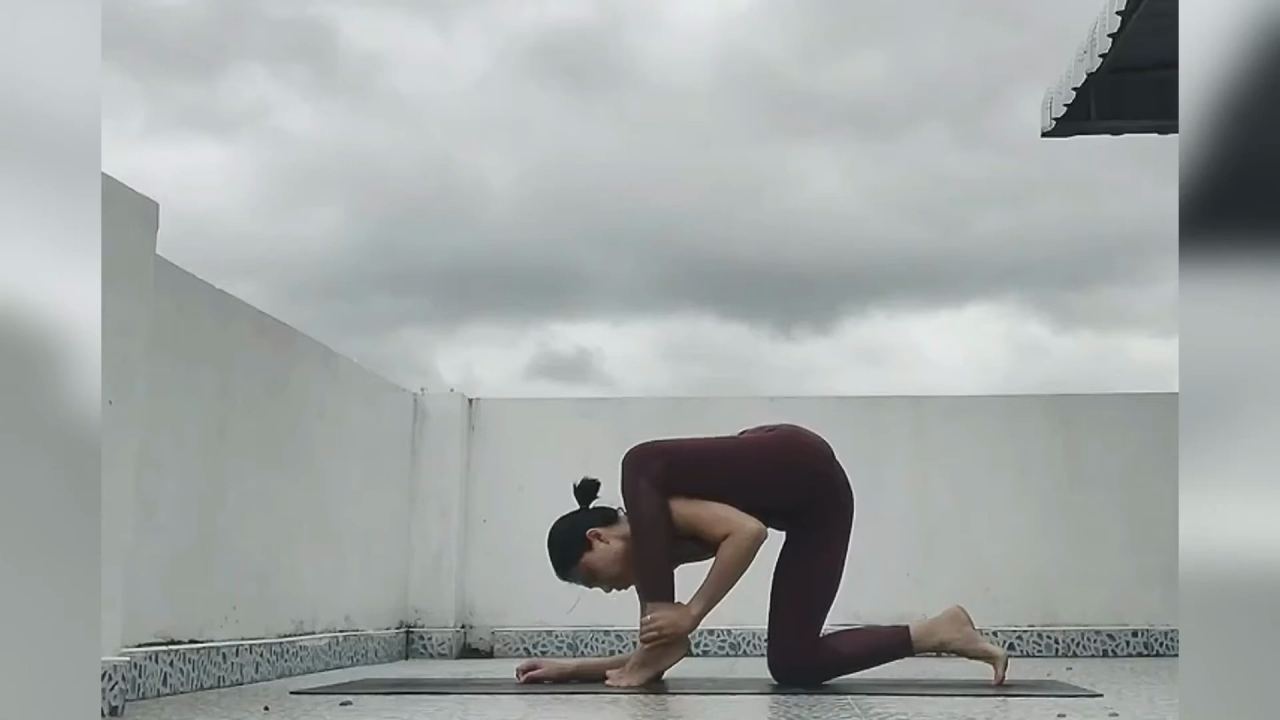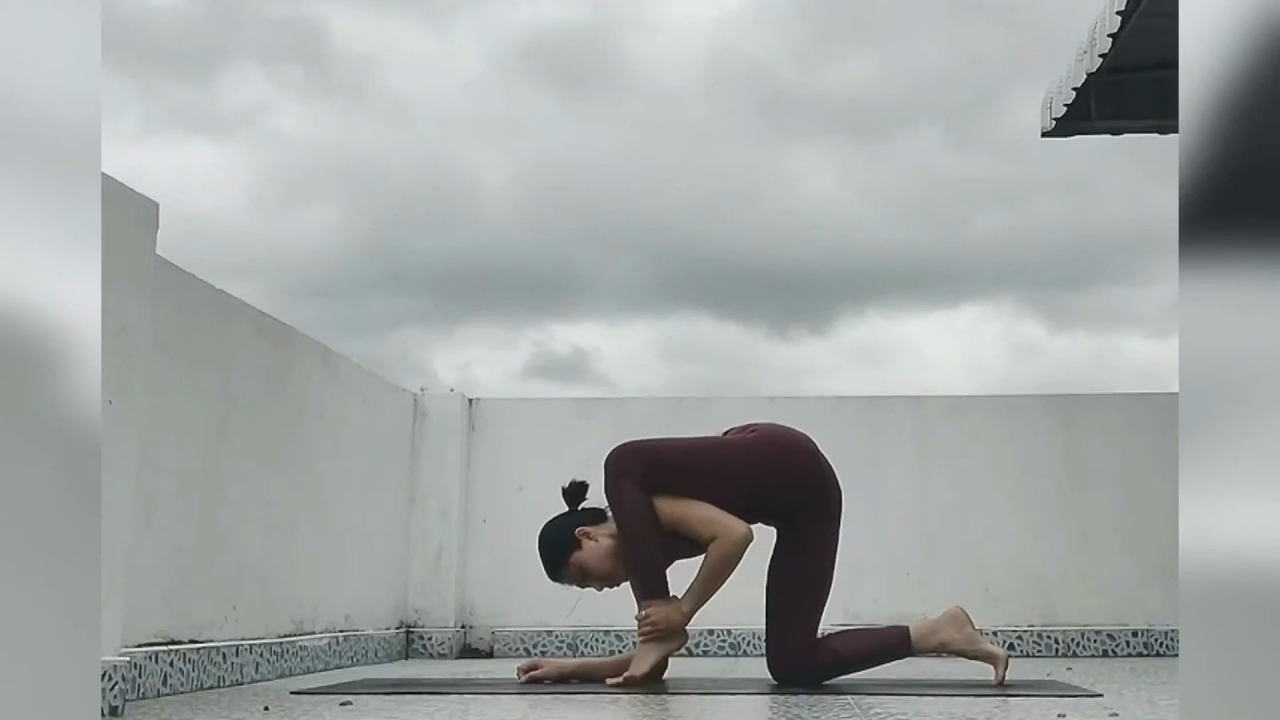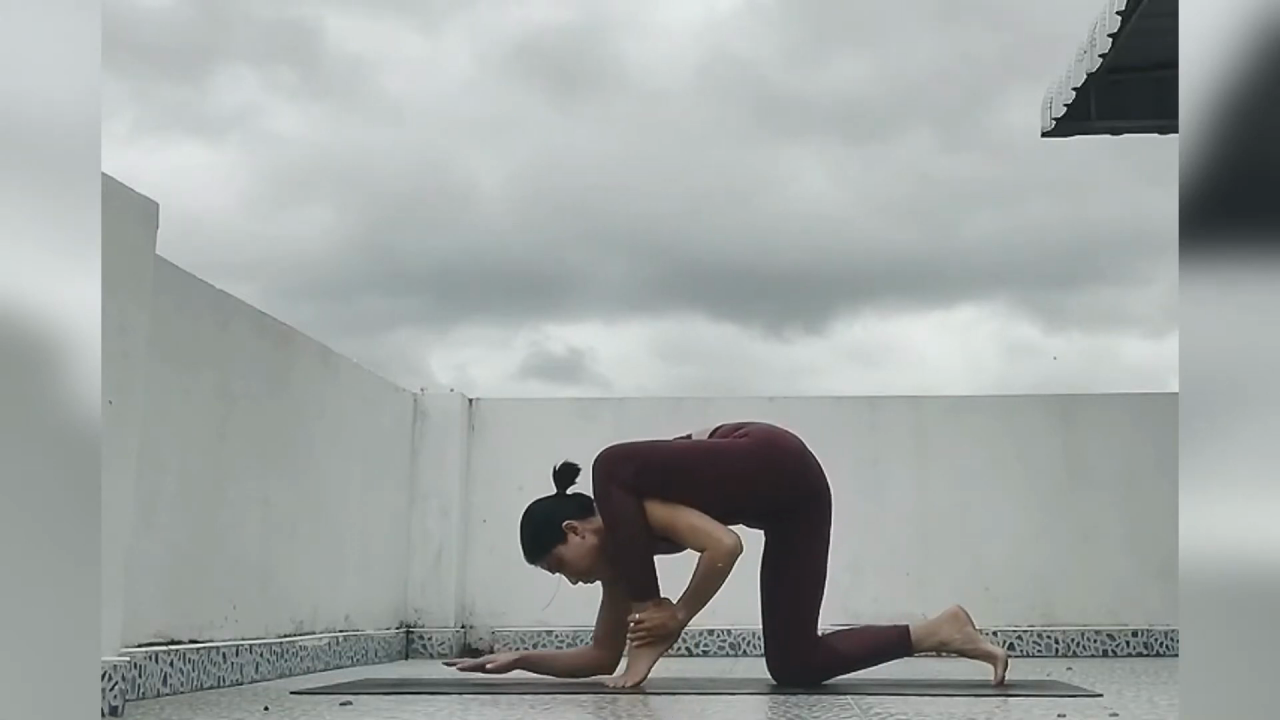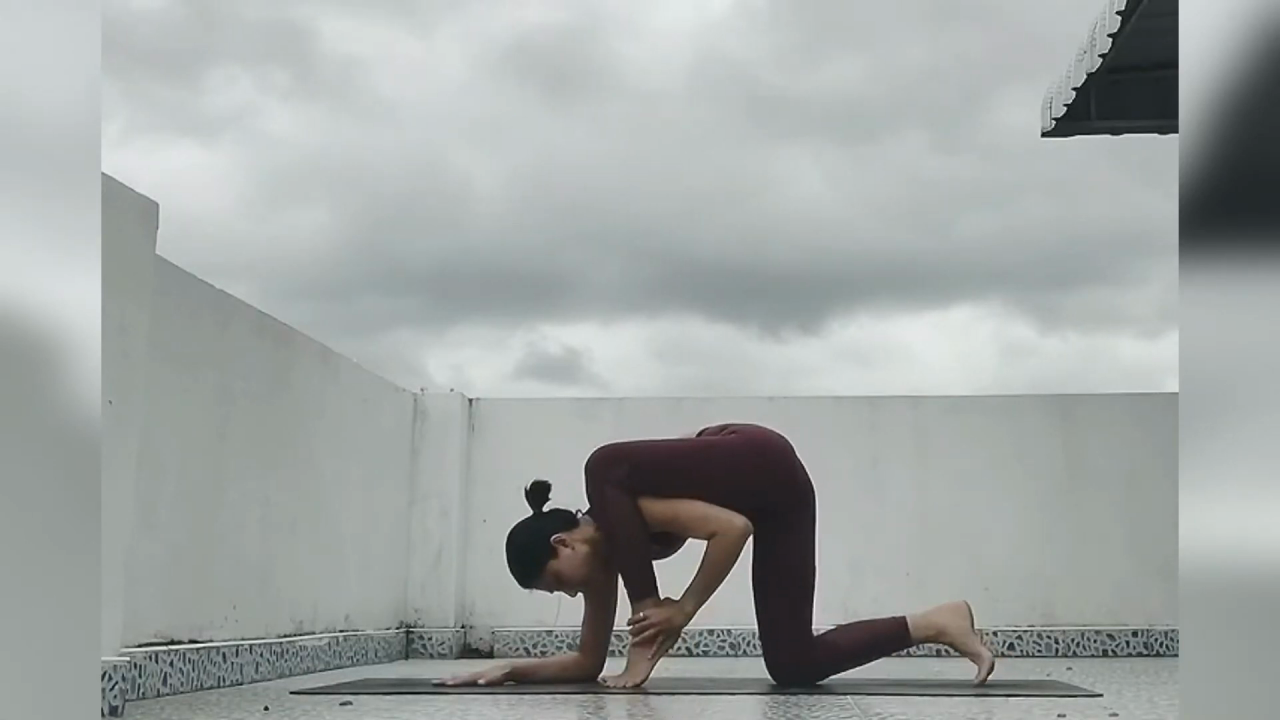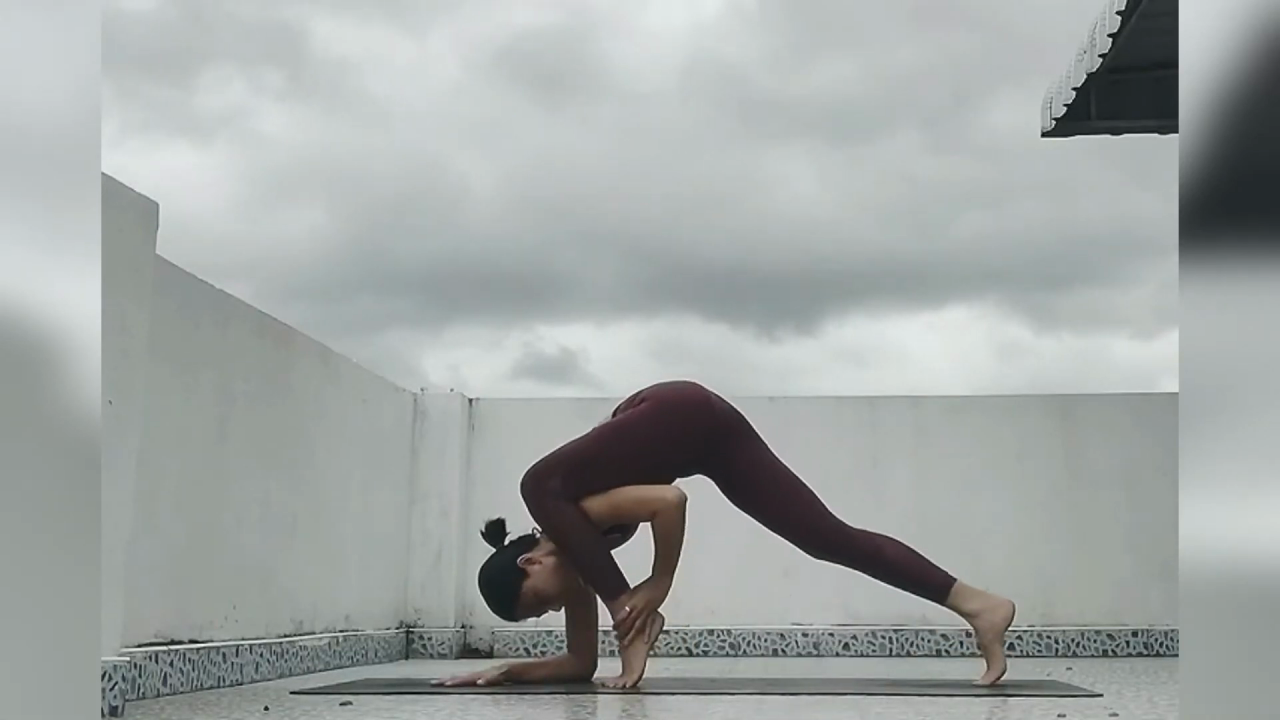
dt=1s
person 1, frame 1
left shoulder: (648, 474)
right shoulder: (652, 552)
left elbow: (749, 532)
right elbow: (646, 667)
left wrist: (689, 615)
right wrist: (569, 668)
left hip: (808, 468)
right hip: (815, 505)
left knee: (642, 463)
right knee: (793, 664)
right ankle: (941, 632)
person 1, frame 2
left shoulder: (635, 490)
right shoulder: (645, 548)
left elbow: (735, 534)
right elbow: (651, 665)
left wrist: (681, 612)
right wrist: (567, 668)
left hip: (793, 465)
right hip: (805, 499)
left knee: (624, 464)
right knee: (793, 665)
right ankle: (942, 633)
person 1, frame 3
left shoulder: (626, 499)
right shoulder: (618, 547)
left elbow: (724, 546)
right elbow: (601, 656)
left wrist: (675, 618)
right wrist: (517, 659)
left hip: (781, 465)
right hip: (795, 499)
left knee: (611, 466)
right knee: (794, 665)
left ankle: (649, 633)
right ankle: (939, 632)
person 1, frame 4
left shoulder: (611, 497)
right shoulder: (601, 555)
left elbow: (733, 528)
right elbow: (586, 662)
left wrist: (684, 609)
right wrist: (511, 669)
left hip: (769, 468)
right hip: (767, 495)
right knee: (794, 666)
right ankle: (936, 623)
person 1, frame 5
left shoulder: (547, 495)
right shoulder: (568, 549)
left elbow: (669, 502)
right elbow: (580, 662)
left wrist: (656, 590)
right wrist: (507, 670)
left hip: (692, 418)
right hip: (702, 440)
right knee: (827, 539)
right ankle: (976, 605)
